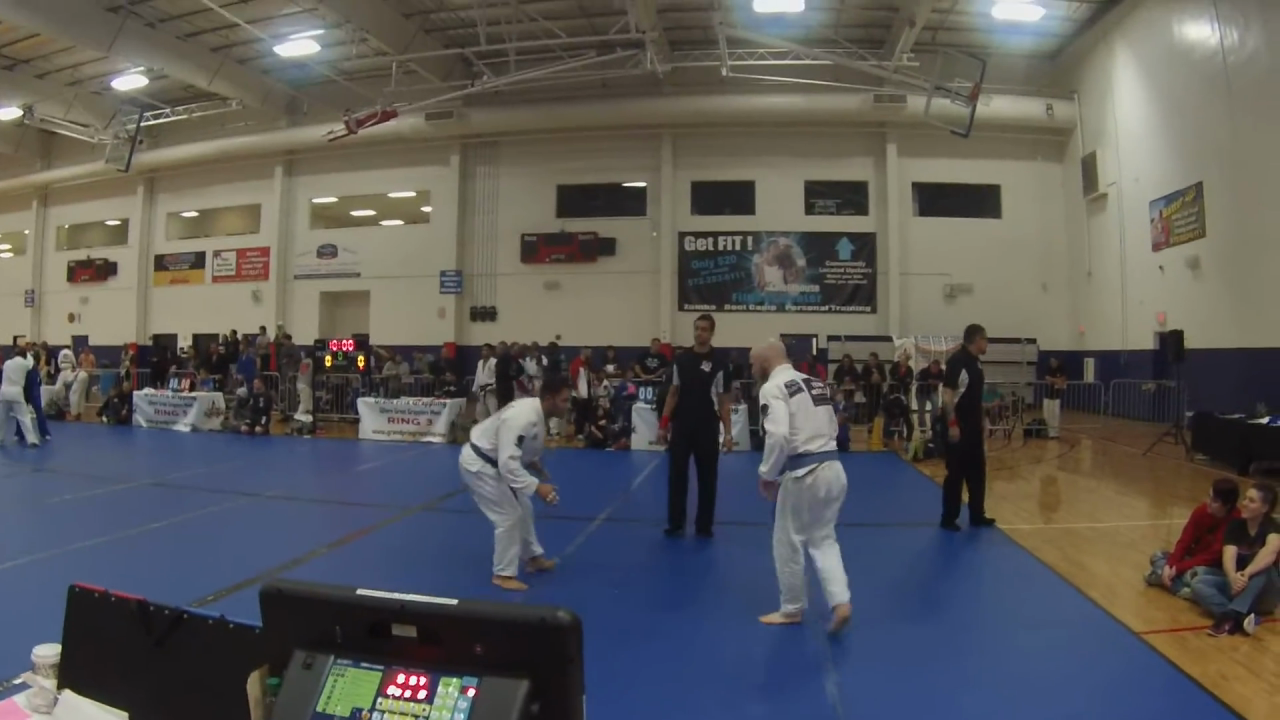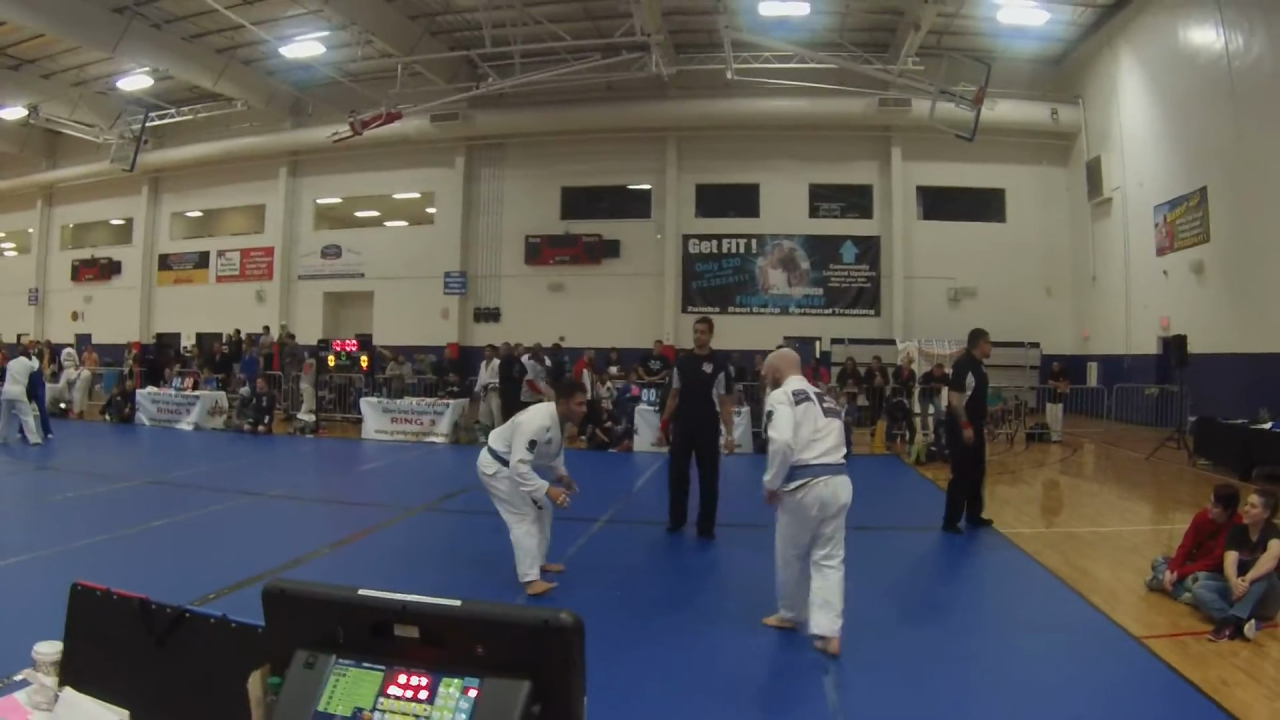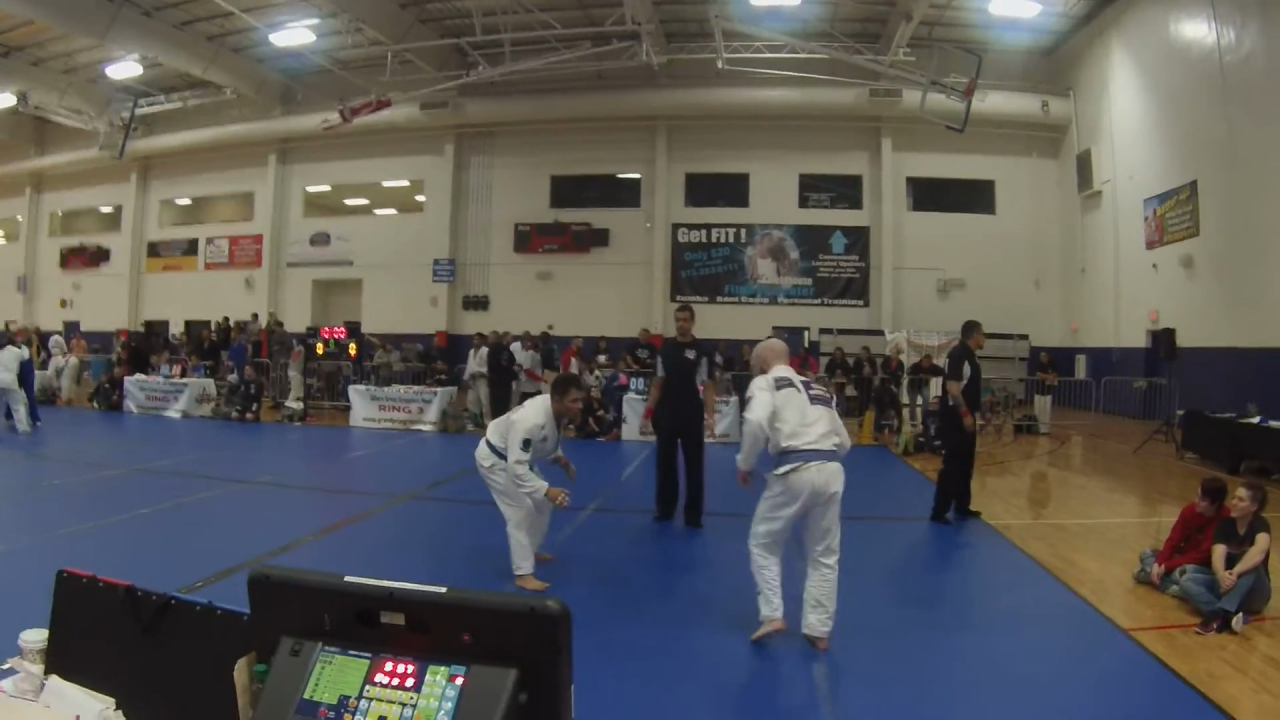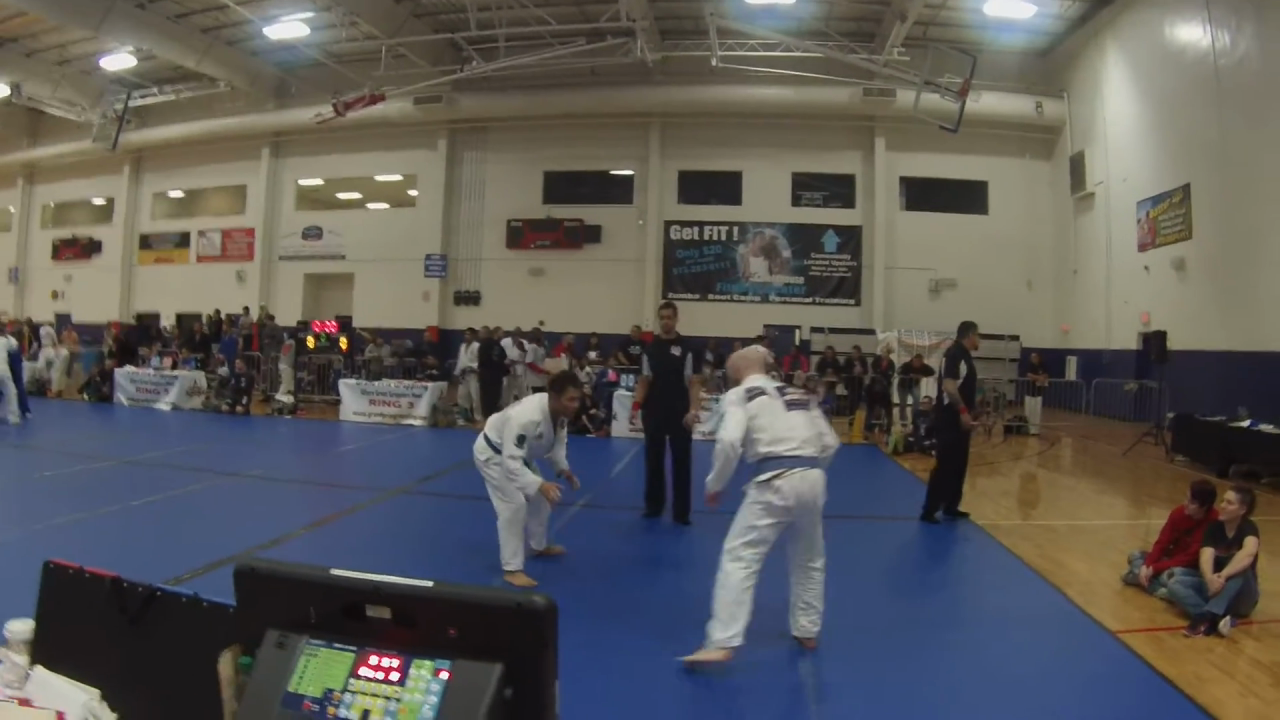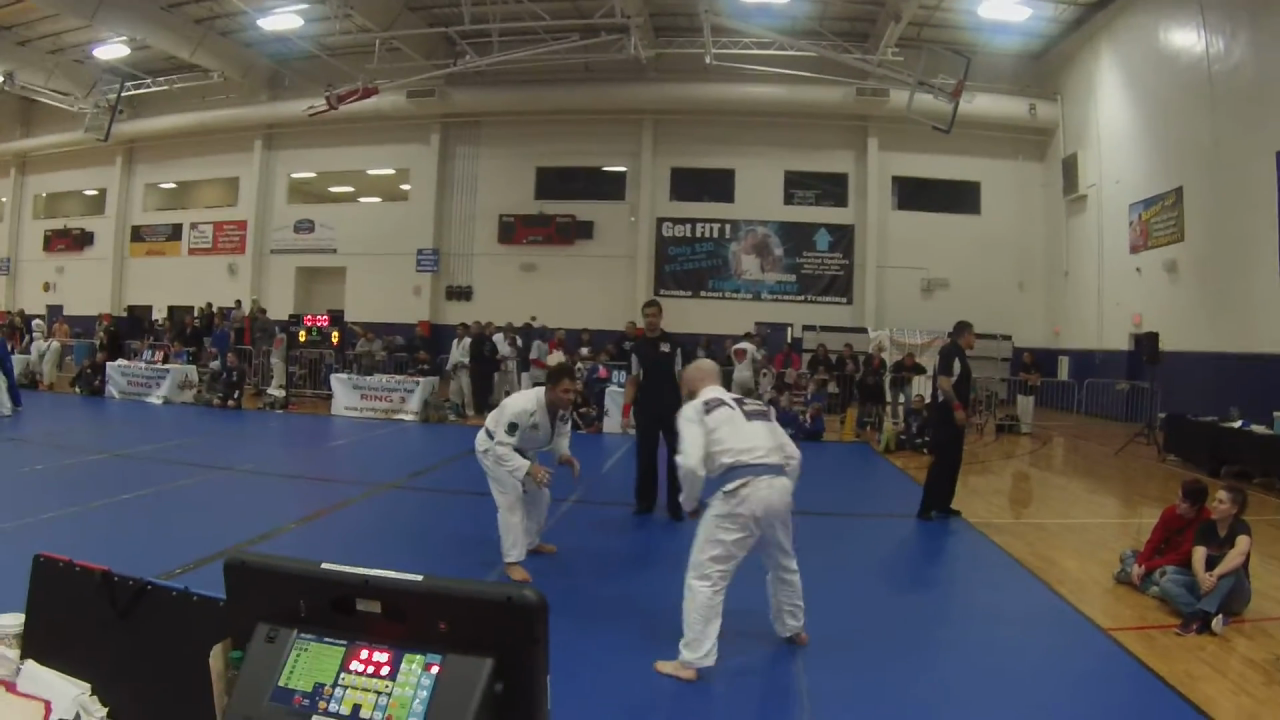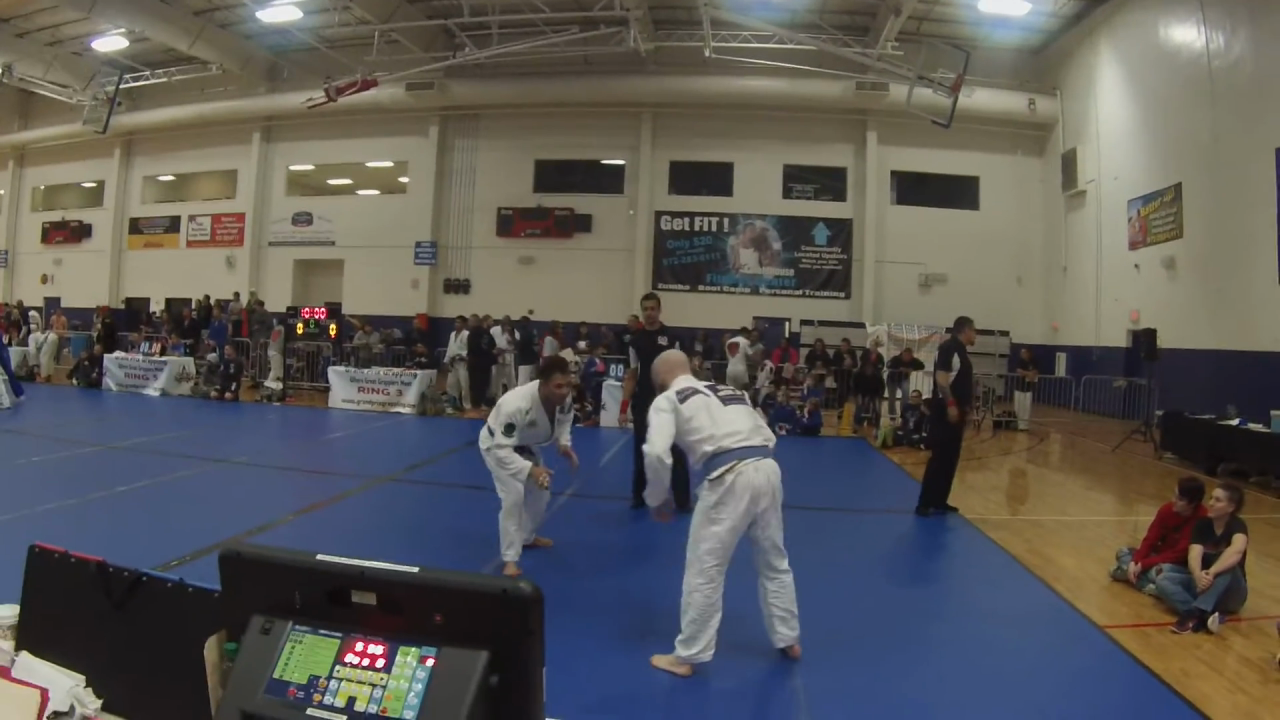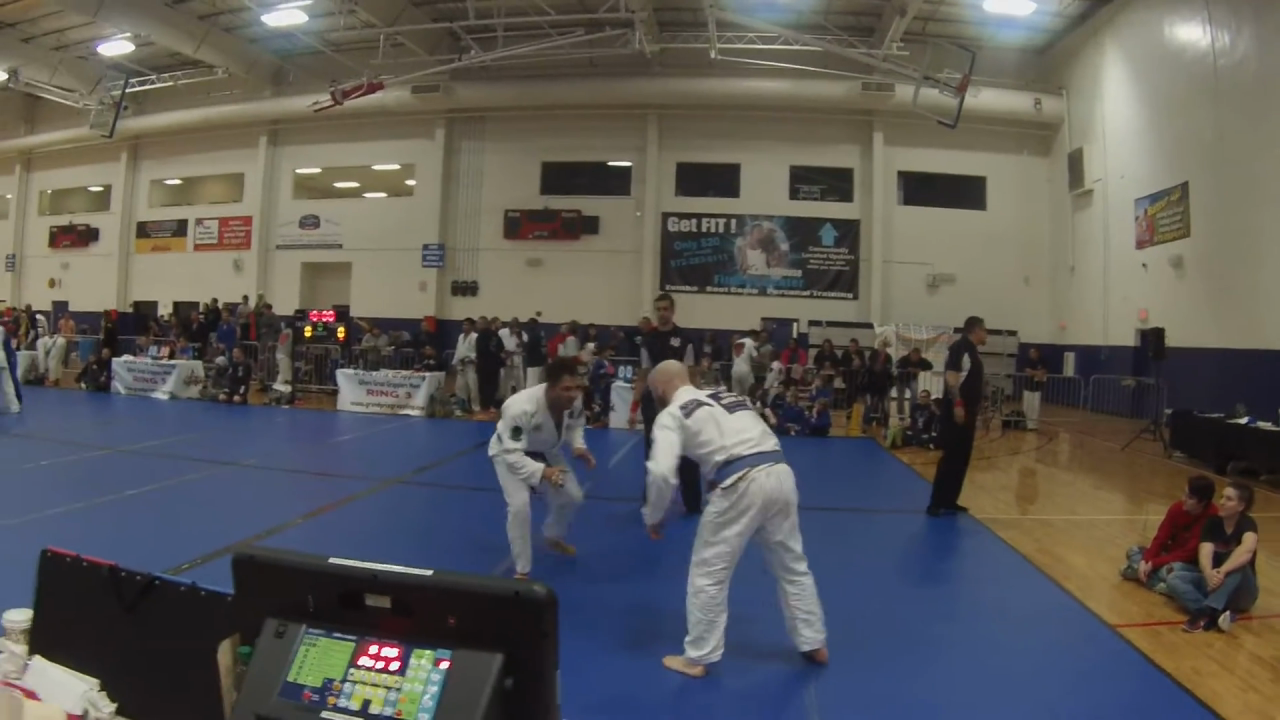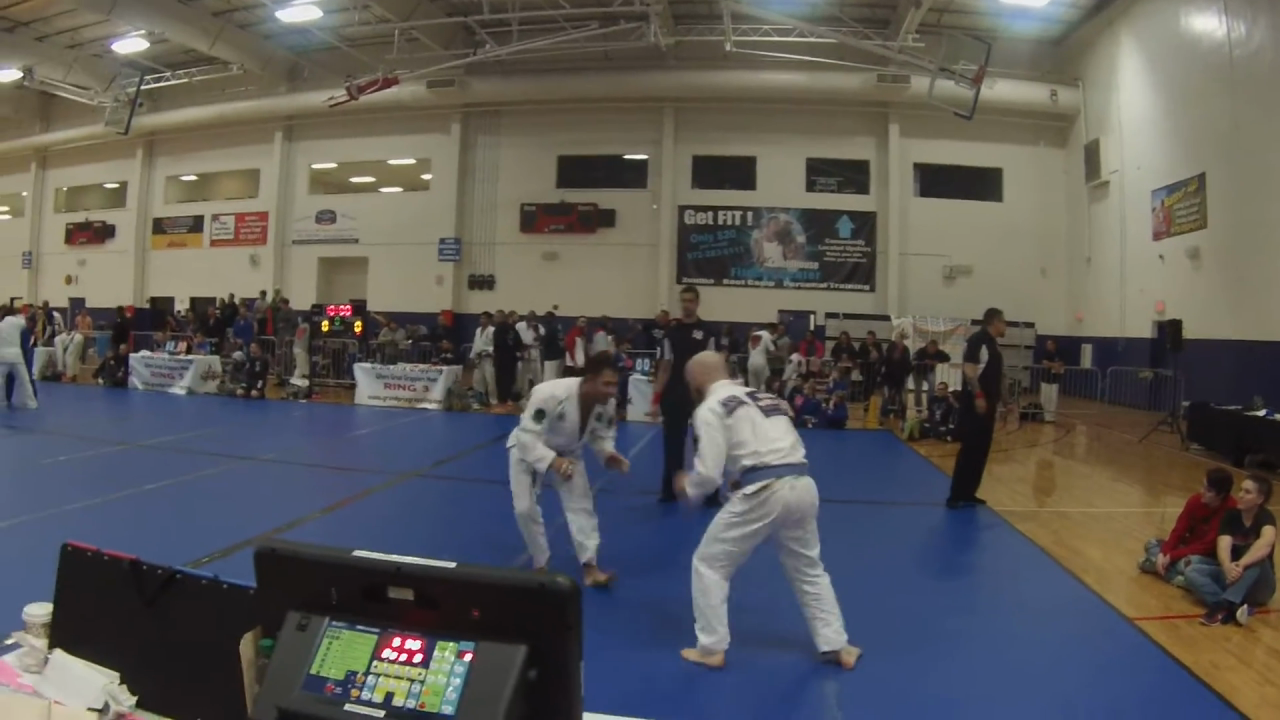
dt=0.2s
person 1, frame 1
left shoulder: (772, 388)
right shoulder: (815, 384)
left elbow: (777, 436)
left wrist: (767, 474)
left hip: (803, 473)
right hip: (833, 468)
left knee: (788, 543)
right knee: (823, 539)
left ankle: (792, 610)
right ankle: (840, 602)
person 1, frame 2
left shoulder: (780, 396)
right shoulder: (827, 400)
left elbow: (781, 442)
left wrist: (772, 484)
left hip: (803, 486)
right hip: (839, 483)
left knee: (790, 555)
right knee: (829, 561)
left ankle: (791, 615)
right ankle: (828, 635)
person 1, frame 3
left shoulder: (764, 383)
right shoulder: (819, 390)
left elbow: (756, 423)
right elbow: (843, 442)
left wrist: (745, 464)
left hip: (794, 473)
right hip: (831, 471)
left knee: (763, 542)
right knee: (824, 555)
left ankle: (772, 615)
right ankle: (818, 630)
person 1, frame 4
left shoulder: (739, 395)
right shoulder: (799, 395)
left elbow: (729, 441)
right elbow: (830, 442)
left wrist: (715, 485)
left hip: (775, 482)
right hip: (812, 479)
left knee: (738, 558)
right knee: (809, 560)
left ankle: (720, 644)
right ankle: (807, 631)
person 1, frame 5
left shoulder: (694, 409)
right shoulder: (757, 406)
left elbow: (691, 464)
right elbow: (792, 456)
left wrist: (689, 502)
left hip: (741, 492)
right hip: (778, 486)
left knee: (705, 574)
right knee: (783, 563)
left ankle: (690, 661)
right ankle: (794, 629)
person 1, frame 6
left shoulder: (666, 401)
right shoulder: (730, 392)
left elbow: (656, 453)
right elbow: (768, 437)
left wrist: (657, 499)
left hip: (728, 479)
right hip: (767, 469)
left knee: (704, 569)
right knee: (774, 563)
left ankle: (686, 657)
right ankle: (788, 639)
person 1, frame 7
left shoulder: (671, 415)
right shoulder: (731, 399)
left elbow: (662, 472)
left wrist: (653, 517)
left hip: (741, 486)
right hip: (780, 474)
left knee: (709, 572)
right knee: (792, 566)
left ankle: (697, 658)
right ankle: (813, 645)
person 1, frame 8
left shoulder: (710, 410)
right shoulder: (766, 399)
left elbow: (709, 473)
left wrist: (687, 485)
left hip: (764, 493)
right hip: (803, 487)
left knee: (709, 563)
right knee: (809, 570)
left ankle: (711, 648)
right ankle: (837, 647)
person 2, frame 1
left shoulder: (718, 363)
right shoulder: (681, 359)
left elbow: (724, 401)
right elbow: (673, 393)
left wrist: (728, 433)
right wrist: (663, 424)
left hip: (707, 427)
right hip: (681, 425)
left knee: (707, 477)
right knee: (677, 473)
left ankle: (704, 525)
right ankle: (675, 522)
person 2, frame 2
left shoulder: (719, 365)
right shoulder: (682, 362)
left elbow: (726, 403)
right elbow: (673, 396)
left wrist: (729, 435)
right wrist: (663, 426)
left hip: (707, 428)
right hip: (682, 427)
left knee: (708, 478)
right knee: (677, 475)
left ankle: (706, 526)
right ankle: (677, 519)
person 2, frame 3
left shoulder: (701, 352)
right shoulder: (665, 350)
left elbow: (708, 388)
right elbow: (657, 385)
left wrist: (710, 417)
right wrist: (648, 414)
left hip: (692, 416)
right hip: (666, 415)
left knee: (694, 465)
right knee: (665, 463)
left ankle: (693, 514)
right ankle: (665, 508)
person 2, frame 4
left shoulder: (687, 348)
right shoulder: (650, 348)
left elbow: (694, 383)
right elbow: (644, 382)
left wrist: (693, 410)
right wrist: (636, 406)
left hip: (679, 412)
right hip: (654, 412)
left knee: (681, 461)
right knee: (654, 460)
left ankle: (681, 511)
right ankle: (654, 505)
person 2, frame 5
left shoulder: (673, 344)
right shoulder: (638, 347)
left elbow: (682, 378)
right elbow: (632, 382)
right wrist: (626, 411)
left hip: (670, 408)
right hip: (646, 409)
left knee: (675, 456)
right knee: (645, 457)
left ankle: (675, 506)
right ankle: (645, 502)
person 2, frame 6
left shoulder: (671, 337)
right shoulder: (636, 340)
right elbow: (631, 376)
right wrist: (624, 408)
right hip: (644, 402)
left knee: (676, 450)
right knee: (642, 450)
left ankle: (682, 500)
right ankle: (641, 496)
person 2, frame 7
left shoulder: (685, 339)
right shoulder: (648, 340)
right elbow: (642, 376)
right wrist: (634, 407)
right hip: (654, 402)
right knee: (653, 452)
left ankle: (693, 502)
person 2, frame 8
left shoulder: (707, 332)
right shoulder: (671, 332)
right elbow: (664, 368)
right wrist: (656, 399)
right hip: (674, 395)
right knee: (672, 445)
left ankle: (710, 494)
right ankle: (670, 491)
person 3, frame 1
left shoulder: (536, 409)
right shoulder: (521, 419)
right elbow: (509, 464)
left wrist: (533, 463)
right wrist: (537, 486)
left hip: (491, 461)
right hip: (478, 464)
left knee: (522, 508)
right knee: (510, 517)
left ankle: (534, 557)
right ankle: (503, 574)
person 3, frame 2
left shoulder: (559, 417)
right shoulder: (535, 423)
left elbow: (551, 449)
right elbow: (519, 467)
left wrist: (561, 474)
right wrist: (547, 489)
left hip: (514, 465)
right hip: (496, 466)
left knee: (542, 510)
right knee: (525, 518)
left ankle: (539, 562)
right ankle: (531, 580)
person 3, frame 3
left shoulder: (557, 411)
right shoulder: (529, 420)
right elbow: (517, 468)
left wrist: (559, 456)
right wrist: (546, 490)
left hip: (517, 457)
right hip: (495, 459)
left knee: (542, 503)
right knee: (521, 512)
left ankle: (530, 550)
right ankle: (524, 574)
person 3, frame 4
left shoulder: (558, 411)
right shoulder: (525, 417)
left elbow: (557, 439)
right elbow: (511, 463)
left wrist: (563, 468)
right wrist: (540, 485)
left hip: (518, 453)
right hip: (493, 454)
left knee: (540, 500)
right knee: (514, 507)
left ankle: (539, 546)
right ankle: (512, 569)
person 3, frame 5
left shoulder: (562, 405)
right shoulder: (520, 407)
left elbow: (561, 432)
right elbow: (502, 449)
left wrist: (564, 454)
right wrist: (529, 469)
left hip: (521, 448)
right hip: (494, 447)
left knee: (539, 495)
right knee: (512, 499)
left ankle: (531, 542)
right ankle: (512, 562)
person 3, frame 6
left shoulder: (562, 397)
right shoulder: (515, 405)
left elbow: (564, 419)
right elbow: (503, 451)
left wrist: (563, 444)
right wrist: (530, 470)
left hip: (525, 446)
right hip: (498, 445)
left knee: (539, 493)
right knee: (514, 496)
left ankle: (526, 536)
right ankle: (510, 561)
person 3, frame 7
left shoulder: (574, 400)
right shoulder: (520, 408)
left elbow: (575, 424)
right elbow: (512, 455)
left wrist: (578, 447)
right wrist: (543, 471)
left hip: (545, 452)
right hip: (509, 453)
left knee: (571, 497)
right knee: (520, 506)
left ankle: (553, 536)
right ankle: (521, 570)
person 3, frame 8
left shoulder: (607, 404)
right shoulder: (550, 394)
left elbow: (602, 435)
right elbow: (527, 436)
left wrist: (608, 455)
right wrist: (552, 461)
left hip: (565, 452)
right hip: (528, 448)
left knee: (580, 502)
right knee: (525, 507)
left ankle: (589, 567)
right ankle: (541, 563)
person 4, frame 1
left shoulder: (975, 361)
right shoulder: (957, 361)
right elbow: (947, 394)
left wrist: (981, 420)
right wrist: (952, 424)
left hip: (973, 425)
right hip: (958, 426)
left knee: (977, 470)
right knee: (956, 473)
left ankle: (977, 514)
right ankle: (949, 519)
person 4, frame 2
left shoulder: (978, 365)
right shoulder: (963, 365)
right elbow: (955, 399)
left wrist: (986, 422)
right wrist: (964, 426)
left hip: (975, 428)
right hip: (962, 429)
left knee: (977, 473)
right knee: (961, 475)
left ankle: (974, 515)
right ankle: (951, 522)
person 4, frame 3
left shoulder: (970, 356)
right shoulder: (957, 355)
right elbow: (952, 388)
left wrist: (982, 411)
right wrist: (965, 414)
left hip: (966, 417)
right hip: (955, 419)
left knee: (966, 464)
right knee: (952, 465)
left ankle: (962, 506)
right ankle: (939, 511)
person 4, frame 4
left shoulder: (964, 355)
right shoulder: (954, 354)
right elbow: (948, 386)
left wrist: (969, 411)
right wrist: (963, 411)
left hip: (959, 417)
right hip: (950, 417)
left knee: (959, 464)
right knee: (945, 464)
left ankle: (951, 506)
right ankle: (929, 510)
person 4, frame 5
left shoulder: (960, 354)
right shoulder: (949, 352)
right elbow: (943, 383)
left wrist: (963, 410)
right wrist: (957, 408)
left hip: (955, 415)
right hip: (945, 415)
left knee: (953, 462)
right knee: (942, 461)
left ankle: (943, 505)
right ankle: (926, 507)
person 4, frame 6
left shoulder: (961, 350)
right shoulder: (949, 348)
right elbow: (941, 378)
left wrist: (965, 407)
right wrist: (950, 404)
left hip: (957, 411)
right hip: (946, 411)
left knee: (950, 458)
right knee: (940, 457)
left ankle: (939, 501)
right ankle: (925, 503)
person 4, frame 7
left shoulder: (972, 351)
right shoulder: (959, 348)
right elbow: (950, 378)
left wrist: (978, 408)
right wrist: (958, 404)
left hip: (968, 412)
right hip: (956, 411)
left knee: (961, 458)
right knee: (951, 457)
left ankle: (949, 501)
right ankle: (936, 503)
person 4, frame 8
left shoulder: (992, 343)
right shoulder: (977, 340)
right elbow: (969, 370)
left wrist: (1003, 400)
right wrist: (978, 395)
left hip: (988, 404)
right hip: (975, 403)
left knee: (981, 451)
right knee: (970, 449)
left ankle: (968, 493)
right ankle: (956, 495)
